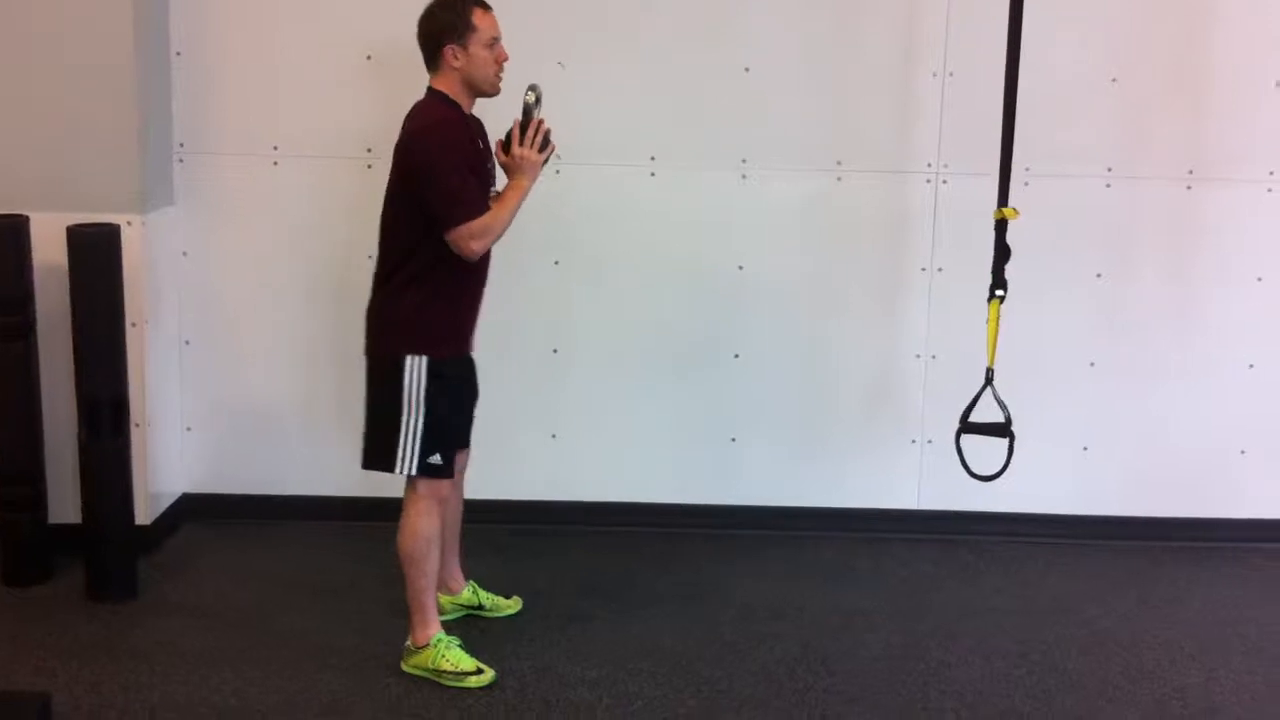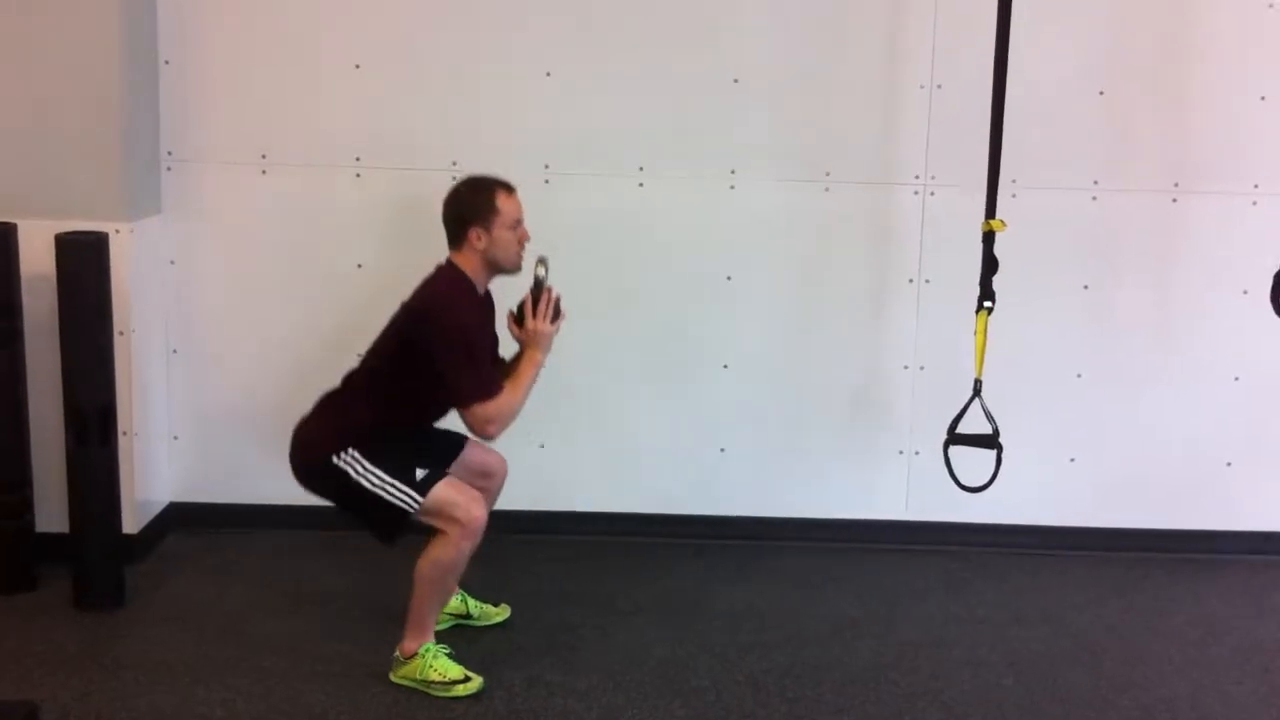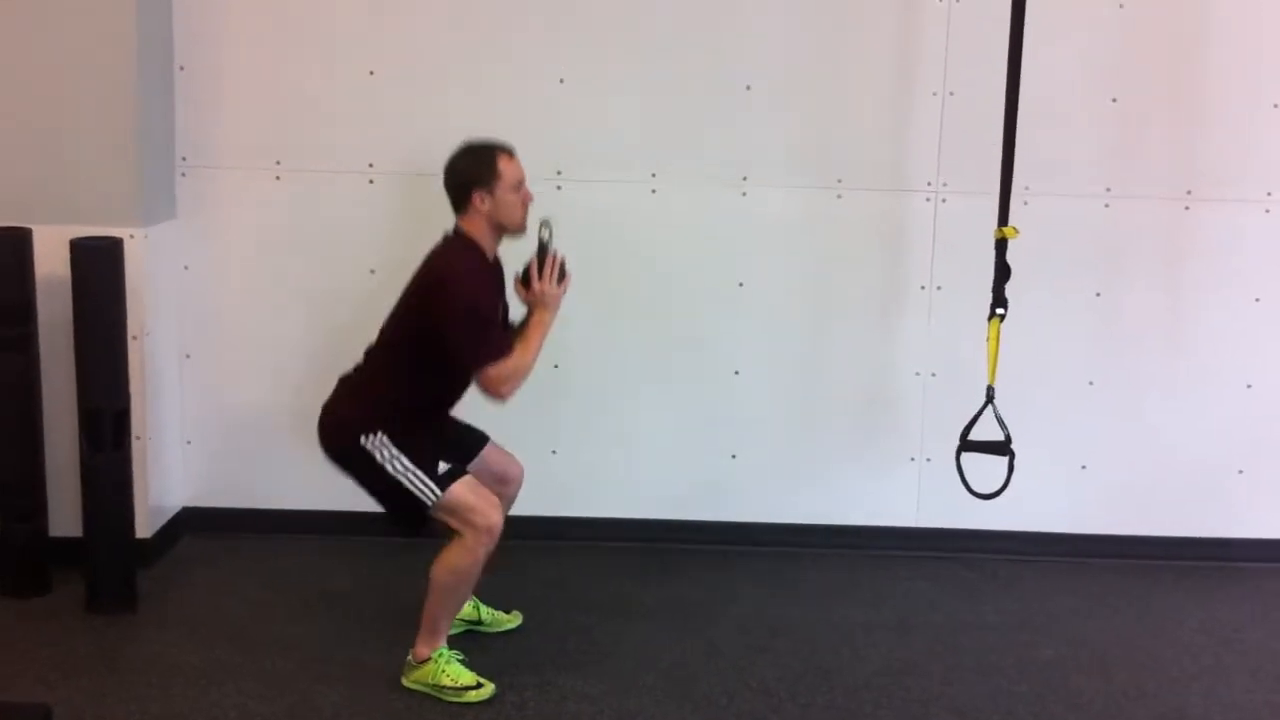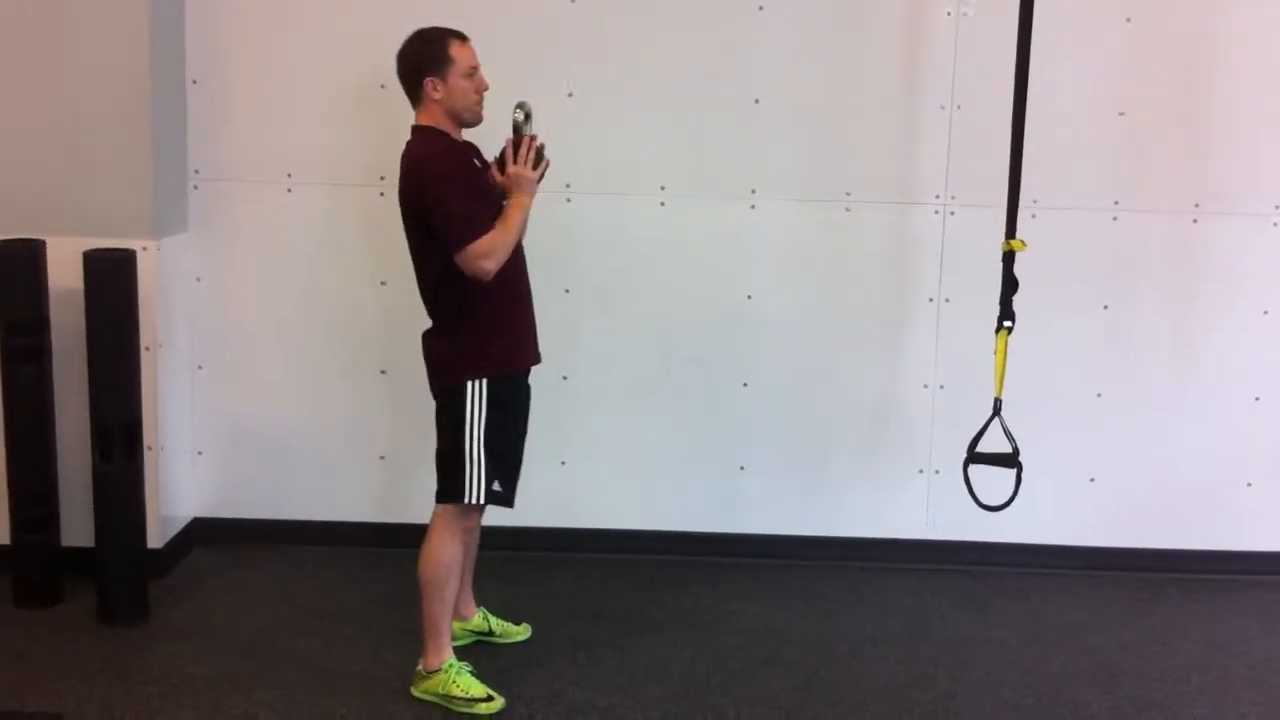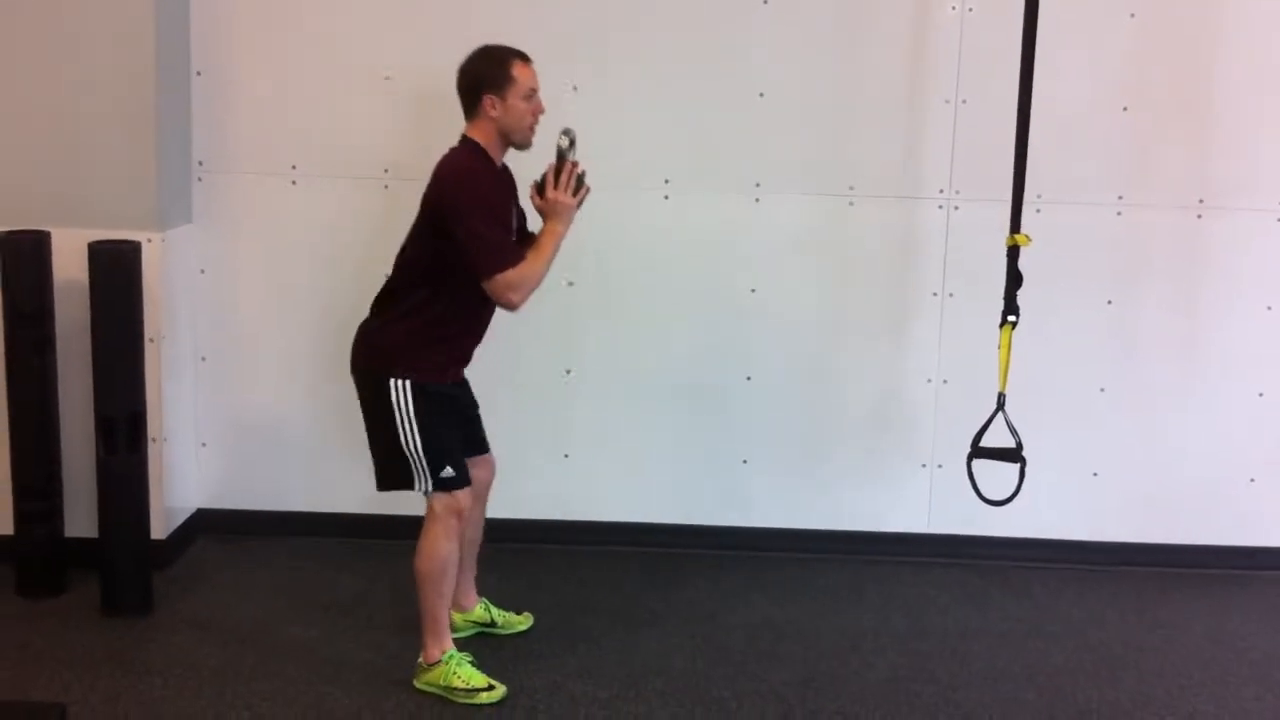
dt=1s
person 1, frame 1
left shoulder: (460, 124)
right shoulder: (435, 129)
left elbow: (472, 224)
right elbow: (471, 238)
left wrist: (513, 173)
right wrist: (523, 177)
left hip: (442, 333)
right hip: (415, 337)
left knee: (451, 466)
right knee: (428, 481)
left ankle: (452, 588)
right ankle: (424, 641)
person 1, frame 2
left shoulder: (470, 294)
right shoulder: (449, 306)
left elbow: (489, 387)
right elbow: (488, 419)
left wrist: (526, 347)
right wrist: (538, 350)
left hip: (380, 430)
right hip: (336, 446)
left knee: (489, 470)
right knee: (466, 514)
left ankle: (444, 596)
right ankle: (414, 653)
person 1, frame 3
left shoulder: (480, 261)
right shoulder: (459, 275)
left elbow: (497, 352)
right elbow: (501, 382)
left wrist: (532, 311)
right wrist: (545, 312)
left hip: (408, 413)
right hip: (365, 425)
left knee: (506, 474)
right knee: (483, 518)
left ankle: (457, 603)
right ankle: (426, 657)
person 1, frame 4
left shoulder: (456, 153)
right shoulder: (432, 161)
left elbow: (489, 238)
right elbow: (483, 259)
left wrist: (512, 189)
right wrist: (523, 194)
left hip: (495, 355)
right hip: (474, 362)
left knee: (473, 500)
right knee: (457, 506)
left ankle: (464, 613)
right ankle: (436, 665)
person 1, frame 5
left shoulder: (492, 174)
right shoulder: (467, 178)
left elbow: (512, 263)
right elbow: (510, 289)
left wrist: (547, 219)
right wrist: (559, 223)
left hip: (435, 360)
right hip: (402, 364)
left knee: (478, 476)
right knee: (449, 502)
left ankle: (465, 605)
right ankle: (436, 657)
